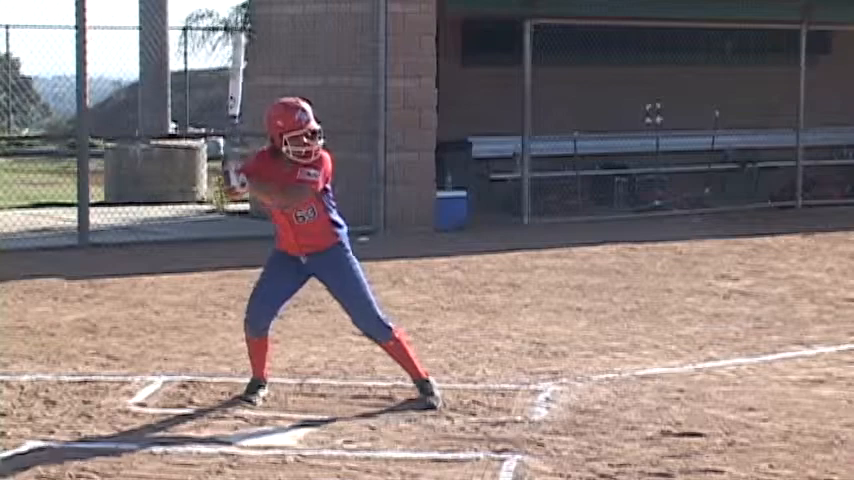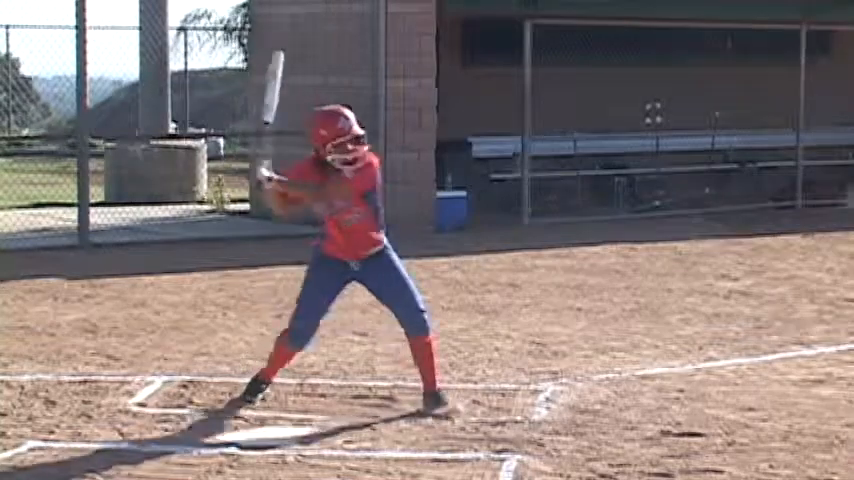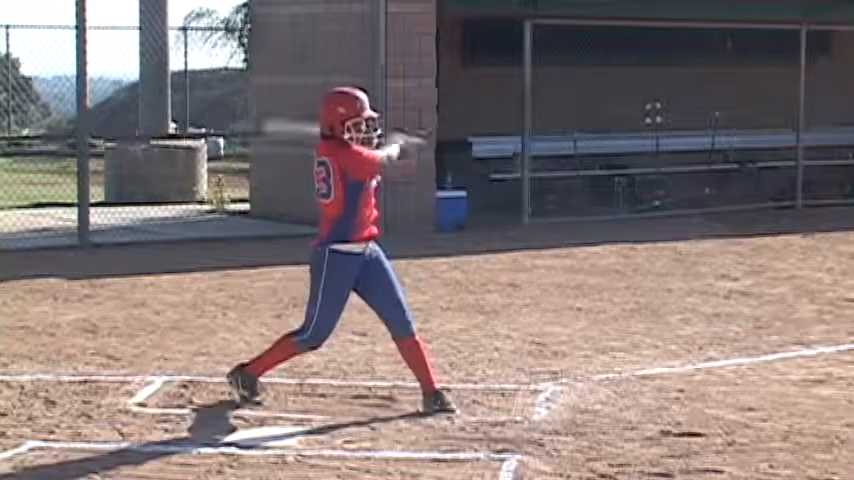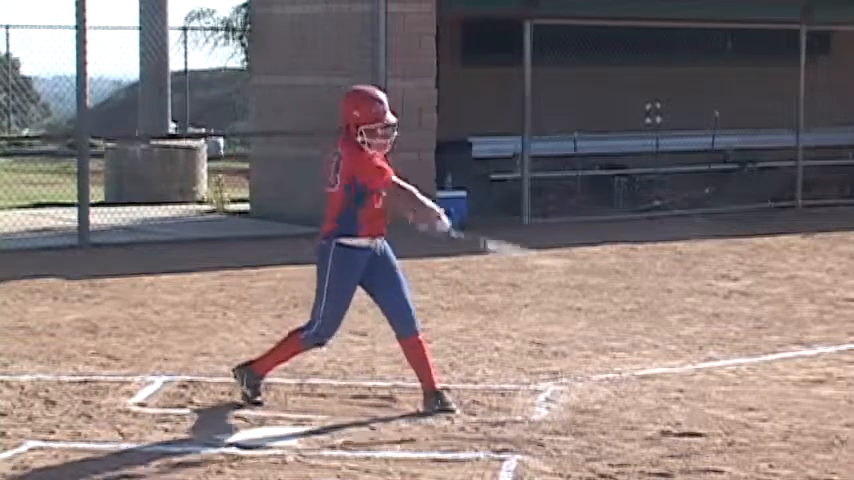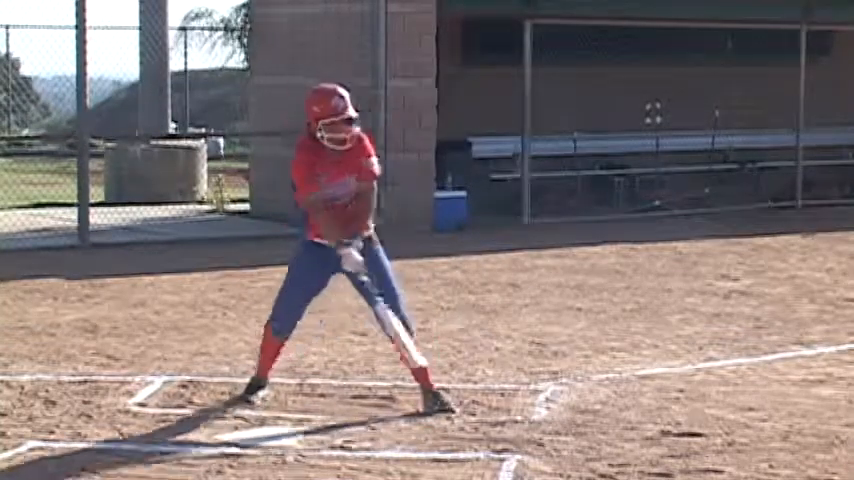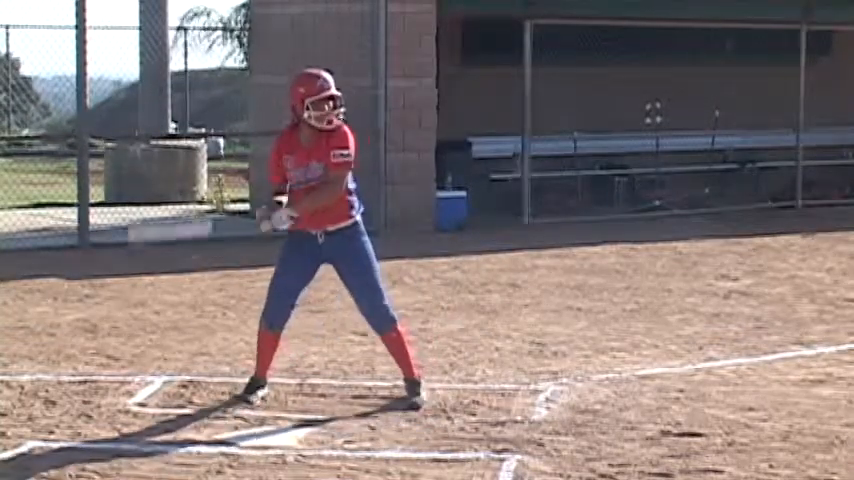
dt=0.4s
person 1, frame 1
left shoulder: (320, 161)
right shoulder: (264, 161)
left elbow: (291, 198)
right elbow: (233, 189)
left wrist: (251, 185)
right wrist: (233, 179)
left hip: (331, 250)
right hip: (288, 254)
left knee: (371, 320)
right knee: (256, 316)
left ankle: (421, 380)
right ankle: (259, 380)
person 1, frame 2
left shoulder: (366, 163)
right shoulder: (310, 170)
left elbow: (328, 195)
right elbow: (282, 208)
left wrist: (280, 184)
right wrist: (272, 187)
left hip: (375, 254)
right hip: (332, 259)
left knee: (416, 317)
right knee: (301, 330)
left ankle: (431, 391)
right ankle: (265, 377)
person 1, frame 3
left shoulder: (328, 146)
right shoulder: (350, 157)
right elbow: (386, 155)
right wrist: (396, 146)
left hip: (365, 251)
right hip: (336, 256)
left knee: (401, 322)
right knee: (313, 334)
left ankle: (432, 392)
right ankle: (247, 374)
person 1, frame 4
left shoulder: (358, 145)
right shoulder: (357, 154)
left elbow: (393, 188)
right elbow: (398, 191)
left wrist: (420, 211)
right wrist: (433, 212)
left hip: (375, 246)
right hip: (343, 249)
left knee: (405, 317)
right knee: (320, 330)
left ankle: (432, 392)
right ankle: (253, 372)
person 1, frame 5
left shoulder: (361, 145)
right shoulder: (304, 156)
left elbow: (367, 198)
right elbow: (318, 211)
left wrist: (354, 242)
right wrist: (341, 247)
left hip: (360, 241)
right hip: (319, 245)
left knee: (394, 314)
right knee: (283, 314)
left ankle: (429, 390)
right ankle: (260, 378)
person 1, frame 6
left shoulder: (341, 135)
right shoulder: (285, 143)
left elbow: (334, 189)
right elbow: (279, 187)
left wrist: (290, 209)
right wrist: (274, 206)
left hip: (345, 232)
right hip: (303, 236)
left knee: (377, 308)
right knee: (275, 307)
left ankle: (412, 380)
right ankle: (259, 379)
